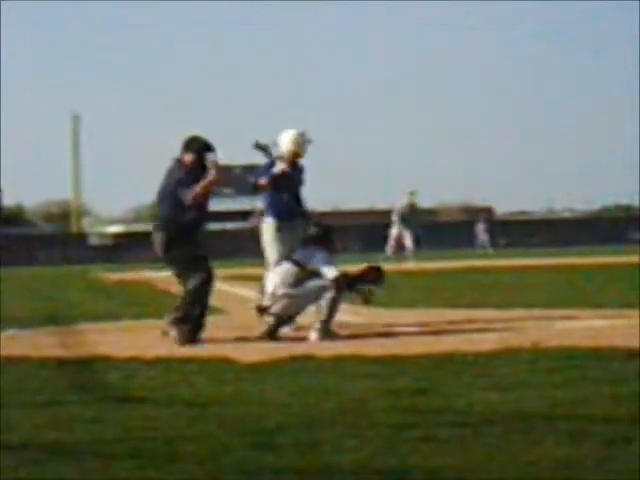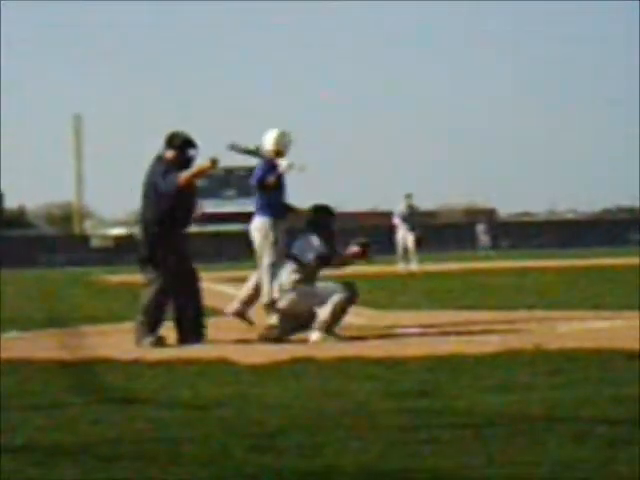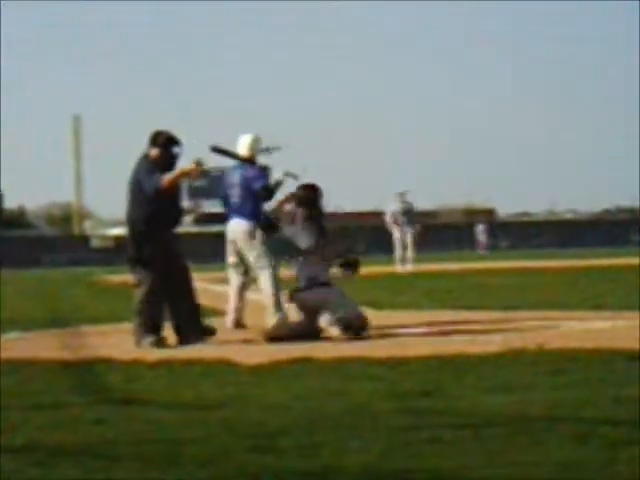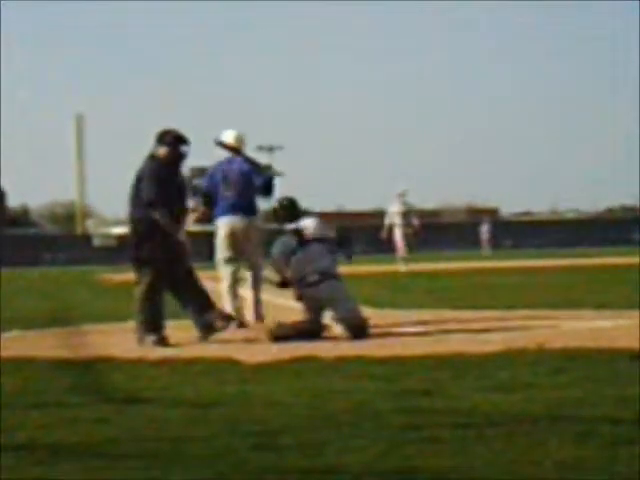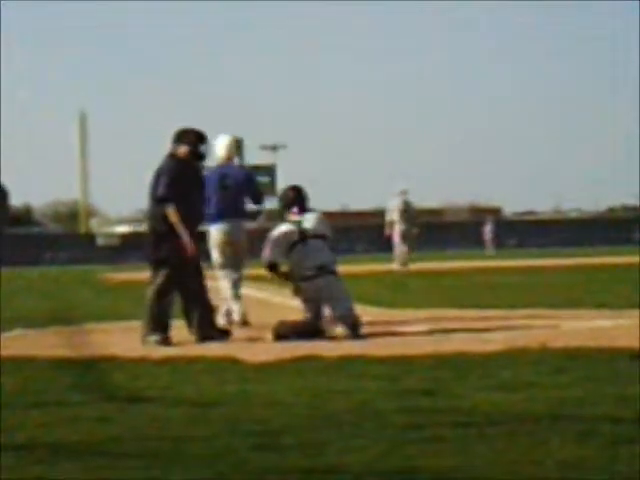
dt=0.3s
person 1, frame 1
left shoulder: (185, 173)
right shoulder: (180, 174)
right elbow: (190, 198)
right wrist: (210, 180)
left hip: (183, 236)
right hip: (174, 237)
left knee: (195, 280)
right knee: (200, 278)
left ankle: (188, 330)
right ankle: (180, 325)
person 1, frame 2
left shoulder: (171, 170)
right shoulder: (161, 170)
right elbow: (177, 182)
right wrist: (200, 169)
left hip: (172, 235)
right hip: (157, 236)
left knee: (187, 283)
right knee: (159, 285)
left ankle: (190, 332)
right ankle: (146, 332)
person 1, frame 3
left shoulder: (161, 168)
right shoulder: (145, 169)
right elbow: (160, 184)
right wrist: (185, 171)
left hip: (164, 235)
right hip: (146, 237)
left knee: (179, 282)
right knee: (150, 285)
left ankle: (190, 331)
right ankle: (145, 333)
person 1, frame 4
left shoulder: (169, 169)
right shoulder: (151, 170)
right elbow: (153, 206)
right wrist: (176, 232)
left hip: (168, 235)
right hip: (150, 236)
left knee: (184, 279)
right knee: (151, 284)
left ankle: (207, 320)
right ankle: (148, 332)
person 1, frame 5
left shoulder: (189, 168)
right shoulder: (171, 168)
right elbow: (168, 203)
left wrist: (187, 234)
right wrist: (184, 234)
left hip: (183, 236)
right hip: (169, 236)
left knee: (193, 283)
right knee: (164, 284)
left ankle: (203, 328)
right ankle: (154, 331)
person 2, frame 1
left shoulder: (298, 168)
right shoulder: (271, 165)
right elbow: (257, 187)
left wrist: (306, 217)
right wrist: (274, 174)
left hip: (295, 224)
right hip: (274, 223)
person 2, frame 2
left shoulder: (275, 165)
right shoulder: (266, 165)
right elbow: (261, 186)
left wrist: (290, 209)
right wrist: (280, 172)
left hip: (273, 222)
right hip: (267, 223)
left knee: (266, 269)
right knee: (270, 268)
left ankle: (239, 306)
person 2, frame 3
left shoulder: (229, 173)
right shoulder: (256, 170)
left elbow: (226, 202)
right elbow: (265, 195)
right wrist: (280, 179)
left hip: (232, 226)
right hip: (251, 227)
left knee: (237, 274)
right knee: (267, 271)
left ankle: (234, 318)
right ankle: (276, 318)
person 2, frame 4
left shoulder: (214, 170)
right shoulder: (250, 166)
left elbow: (206, 201)
right elbow: (265, 191)
right wrist: (269, 175)
left hip: (223, 222)
right hip: (246, 221)
left knee: (228, 271)
right knee: (255, 267)
left ankle: (234, 316)
right ankle: (256, 311)
person 2, frame 5
left shoulder: (208, 175)
right shoulder: (244, 174)
right elbow: (258, 200)
left hip: (216, 227)
right hip: (237, 226)
left knee: (224, 274)
right knee: (235, 273)
left ankle: (238, 312)
right ankle: (227, 314)
person 3, frame 1
left shoulder: (304, 252)
right shoulder: (320, 254)
right elbow: (341, 280)
right wrist: (366, 276)
left hip: (269, 302)
right hip: (280, 297)
right knee: (335, 287)
left ankle: (273, 326)
right ankle: (321, 330)
person 3, frame 2
left shoulder: (311, 240)
right shoulder: (313, 241)
left elbow: (333, 260)
right elbow: (318, 261)
left wrist: (352, 254)
right wrist: (350, 254)
left hip: (285, 295)
right hip: (291, 292)
left knee: (308, 316)
right knee: (346, 291)
left ankle: (274, 330)
right ankle: (321, 330)
person 3, frame 3
right shoulder: (300, 220)
left wrist: (348, 260)
right hip: (320, 288)
left knee: (311, 328)
right knee: (360, 324)
left ankle: (278, 332)
right ankle: (331, 320)
person 3, frame 4
left shoulder: (279, 245)
right shoulder: (312, 223)
left elbow: (282, 281)
right elbow: (334, 241)
left hip: (304, 289)
right hip: (328, 283)
left knee: (313, 327)
right knee: (360, 329)
left ankle: (281, 331)
right ankle: (338, 320)
person 3, frame 5
left shoulder: (279, 232)
right shoulder: (316, 218)
left elbow: (269, 264)
left wrist: (289, 278)
left hip: (302, 284)
right hip: (326, 278)
left knee: (315, 325)
right knee: (352, 326)
left ankle: (285, 328)
